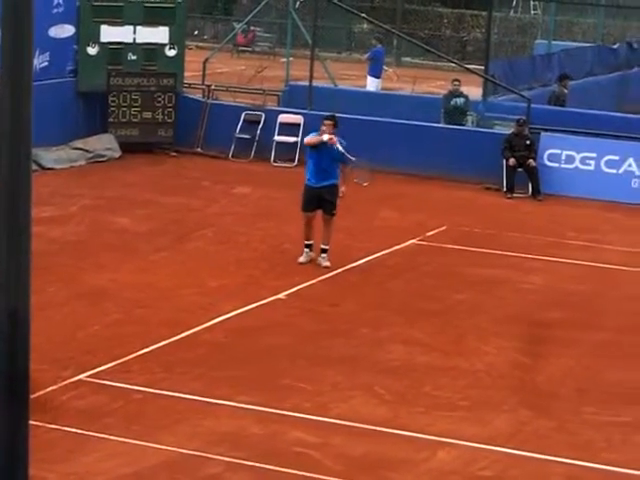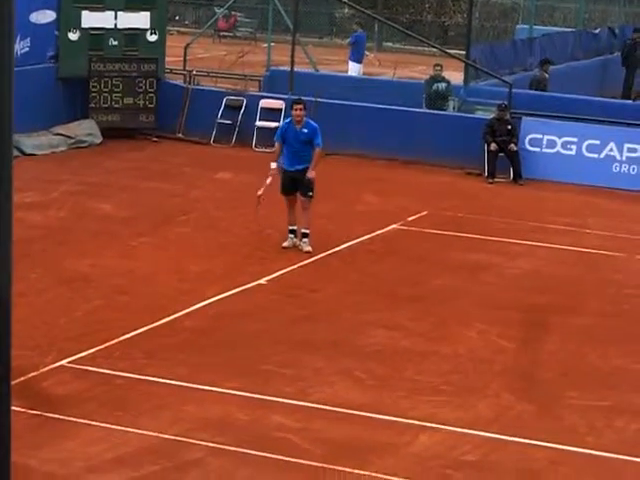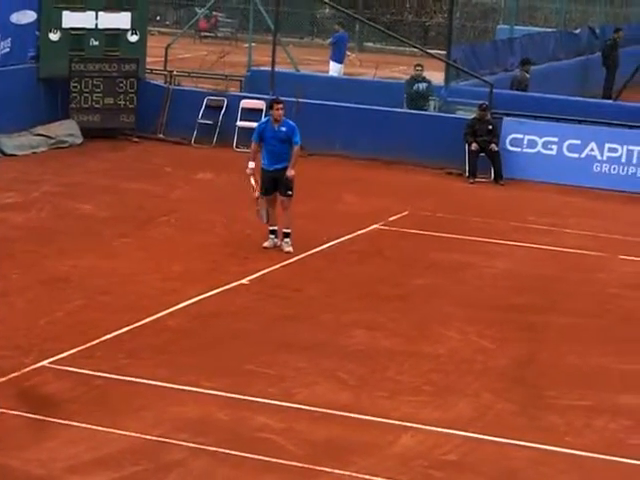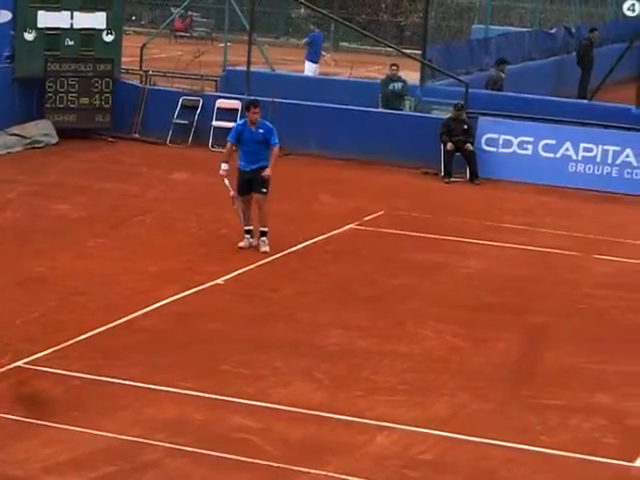
dt=0.7s
person 1, frame 1
left shoulder: (341, 145)
right shoulder: (315, 136)
left elbow: (344, 166)
right elbow: (307, 141)
left wrist: (343, 184)
right wrist: (325, 138)
left hip: (330, 187)
right hip: (311, 185)
left knee: (328, 220)
right knee: (307, 218)
left ankle: (323, 254)
right ankle: (308, 250)
person 1, frame 2
left shoulder: (313, 127)
right shoulder: (285, 126)
left elbow: (318, 149)
right elbow: (279, 145)
left wrist: (312, 169)
right wrist: (274, 164)
left hip: (305, 170)
right hip: (287, 170)
left knee: (305, 204)
right knee: (290, 203)
left ankle: (305, 239)
right ankle: (292, 236)
person 1, frame 3
left shoulder: (291, 126)
right shoulder: (262, 126)
left elbow: (296, 147)
right elbow: (255, 145)
left wrist: (291, 168)
right wrist: (251, 164)
left hip: (284, 170)
right hip: (267, 169)
left knee: (285, 203)
right knee: (270, 203)
left ankle: (286, 239)
right ankle: (273, 237)
person 1, frame 4
left shoulder: (268, 128)
right shoulder: (239, 127)
left elbow: (275, 148)
right elbow: (230, 146)
left wrist: (270, 168)
right wrist: (225, 166)
left hip: (261, 169)
right hip: (244, 169)
left knee: (261, 202)
right knee: (245, 203)
left ankle: (263, 238)
right ankle: (248, 236)
